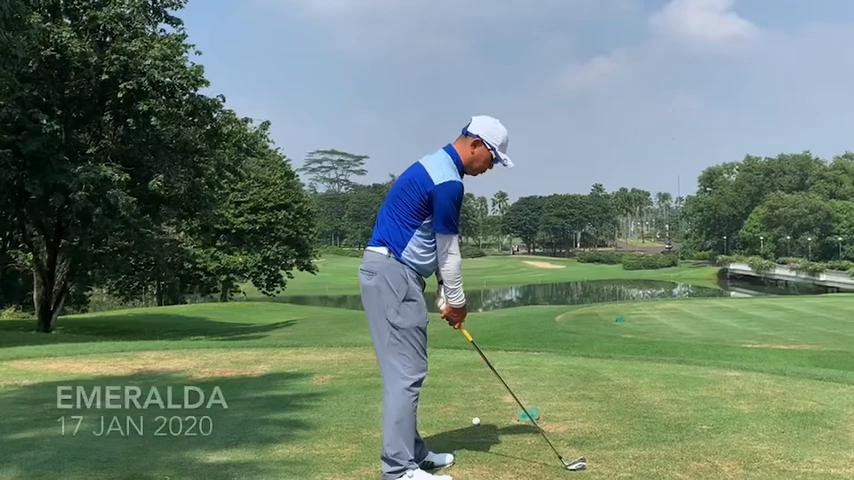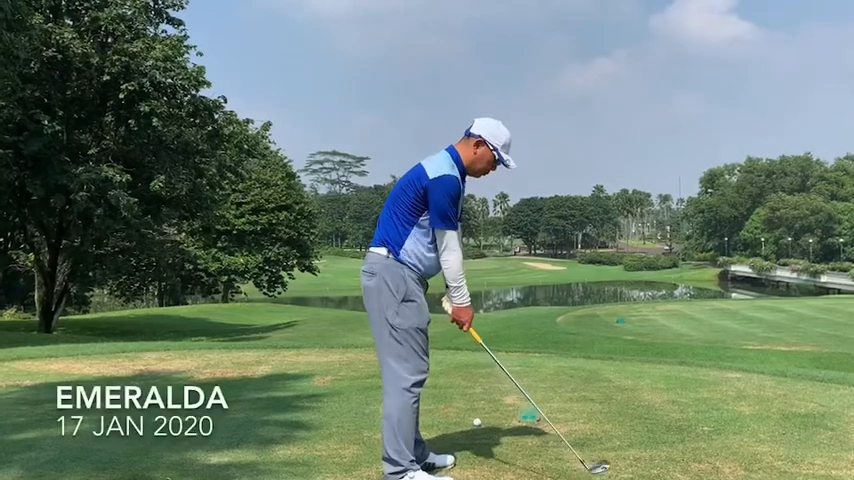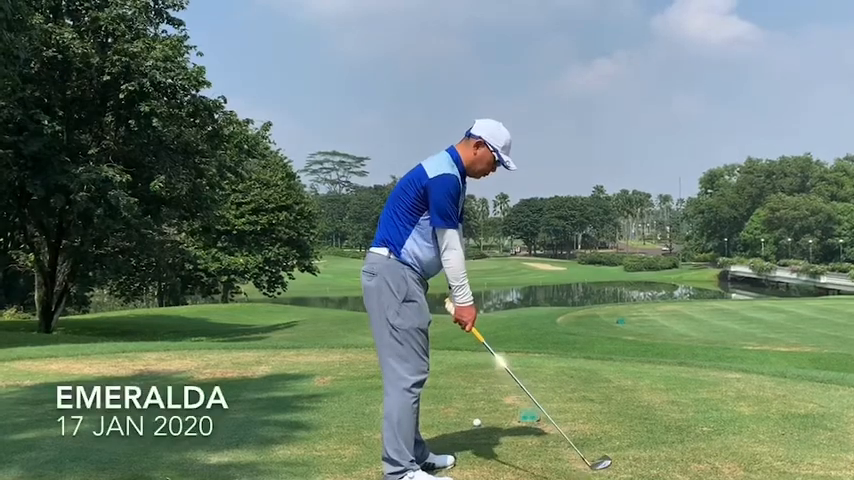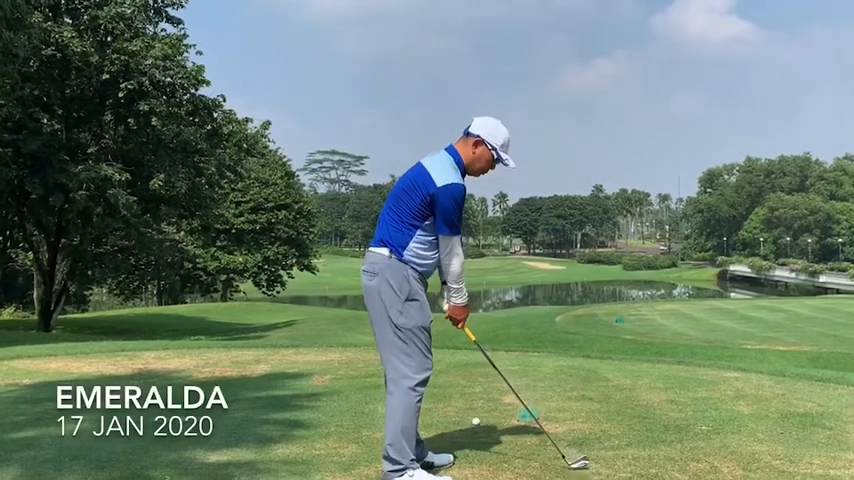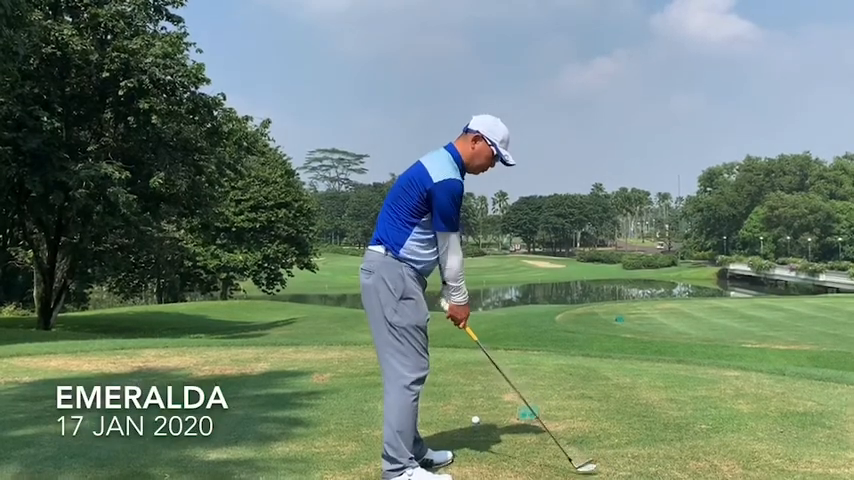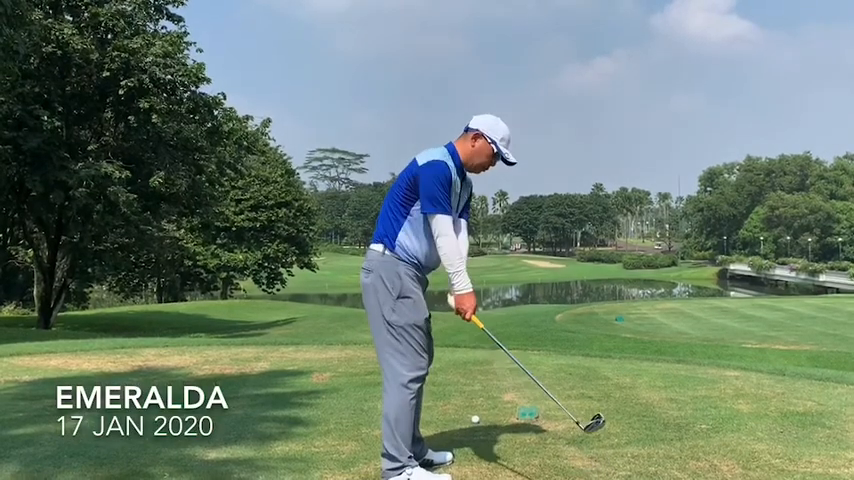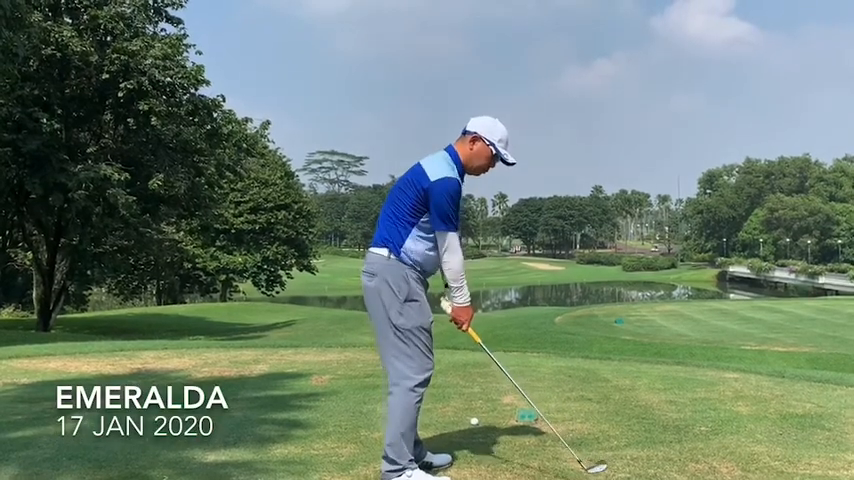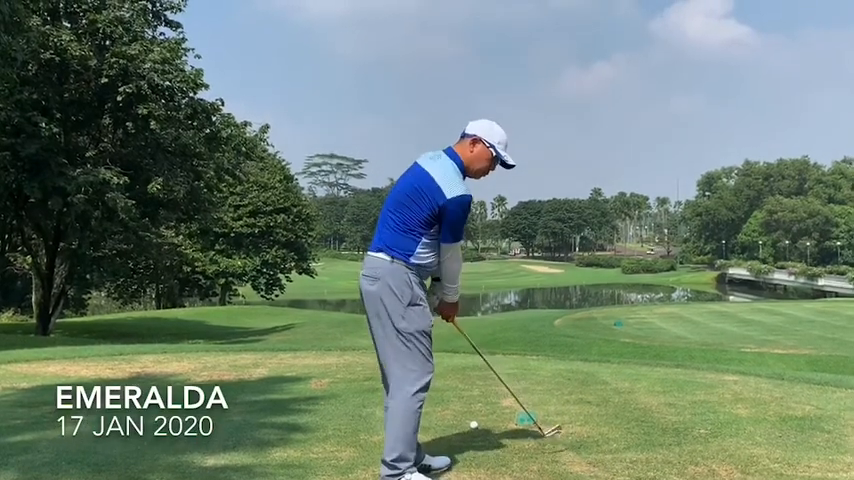
dt=0.3s
person 1, frame 1
left shoulder: (437, 166)
right shoulder: (448, 181)
left elbow: (441, 245)
right elbow: (449, 249)
left wrist: (447, 291)
right wrist: (457, 300)
left hip: (394, 271)
right hip: (393, 273)
left knee: (407, 368)
right knee: (406, 371)
left ankle: (411, 450)
person 1, frame 2
left shoulder: (451, 176)
right shoulder: (443, 177)
left elbow: (450, 243)
right elbow: (448, 247)
left wrist: (454, 294)
right wrist: (462, 300)
left hip: (402, 275)
right hip: (392, 275)
left knee: (410, 370)
right knee: (406, 372)
person 1, frame 3
left shoulder: (453, 178)
right shoulder: (444, 177)
left elbow: (452, 243)
right elbow: (450, 247)
left wrist: (457, 295)
right wrist: (464, 300)
left hip: (402, 274)
right hip: (393, 274)
left knee: (410, 370)
right knee: (406, 372)
person 1, frame 4
left shoulder: (437, 165)
right shoulder: (450, 184)
right elbow: (451, 250)
left wrist: (448, 289)
right wrist: (459, 299)
left hip: (393, 271)
right hip: (395, 274)
left knee: (406, 368)
right knee: (411, 371)
person 1, frame 5
left shoulder: (439, 164)
right shoulder: (447, 180)
left elbow: (444, 244)
right elbow: (449, 247)
left wrist: (450, 292)
right wrist: (459, 298)
left hip: (396, 271)
right hip: (392, 273)
left knee: (407, 366)
right knee: (407, 369)
left ankle: (411, 450)
person 1, frame 6
left shoulder: (462, 182)
right shoulder: (435, 166)
left elbow: (460, 235)
right elbow: (443, 233)
left wrist: (459, 287)
right wrist: (463, 288)
left hip: (408, 272)
right hip: (391, 270)
left knee: (417, 362)
right knee: (405, 368)
left ankle: (412, 450)
person 1, frame 7
left shoulder: (449, 176)
right shoulder: (444, 179)
left elbow: (449, 245)
right elbow: (449, 247)
left wrist: (453, 294)
right wrist: (461, 299)
left hip: (399, 274)
right hip: (394, 274)
left knee: (411, 367)
right knee: (411, 370)
person 1, frame 8
left shoulder: (431, 162)
right shoulder: (455, 192)
right elbow: (451, 252)
left wrist: (438, 282)
right wrist: (449, 295)
left hip: (384, 274)
right hip: (396, 279)
left knee: (402, 374)
right knee: (413, 376)
